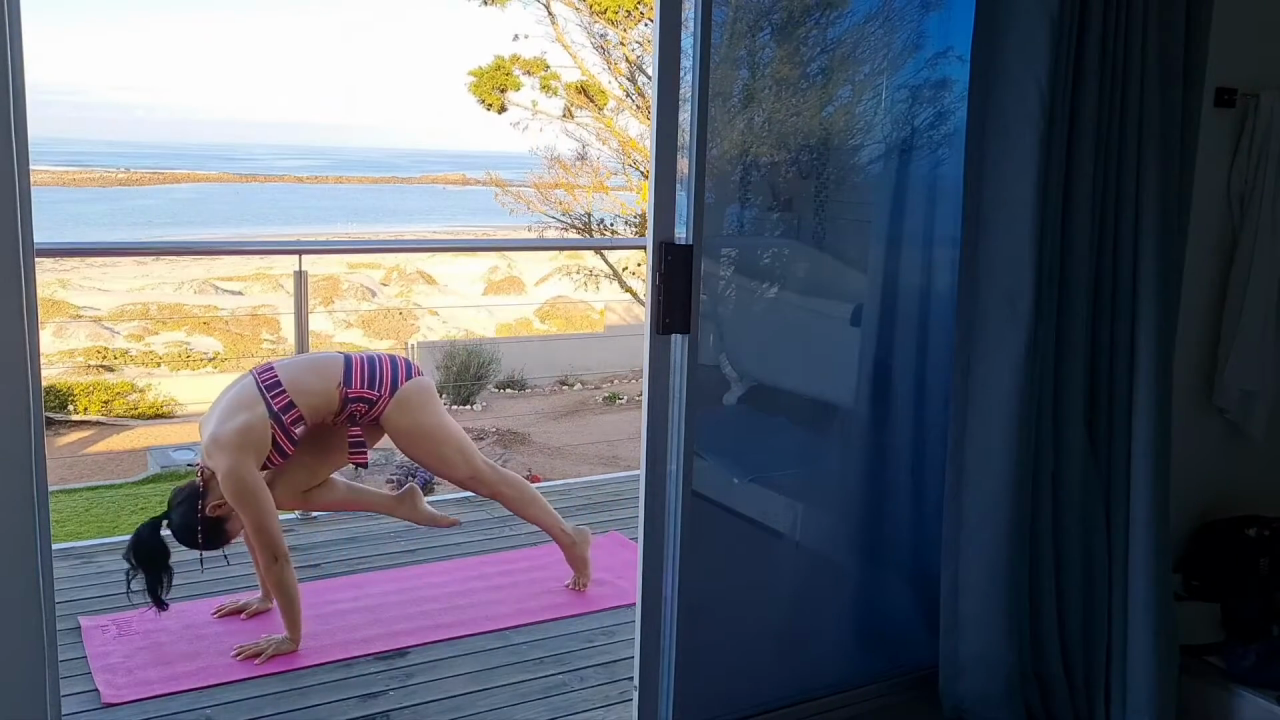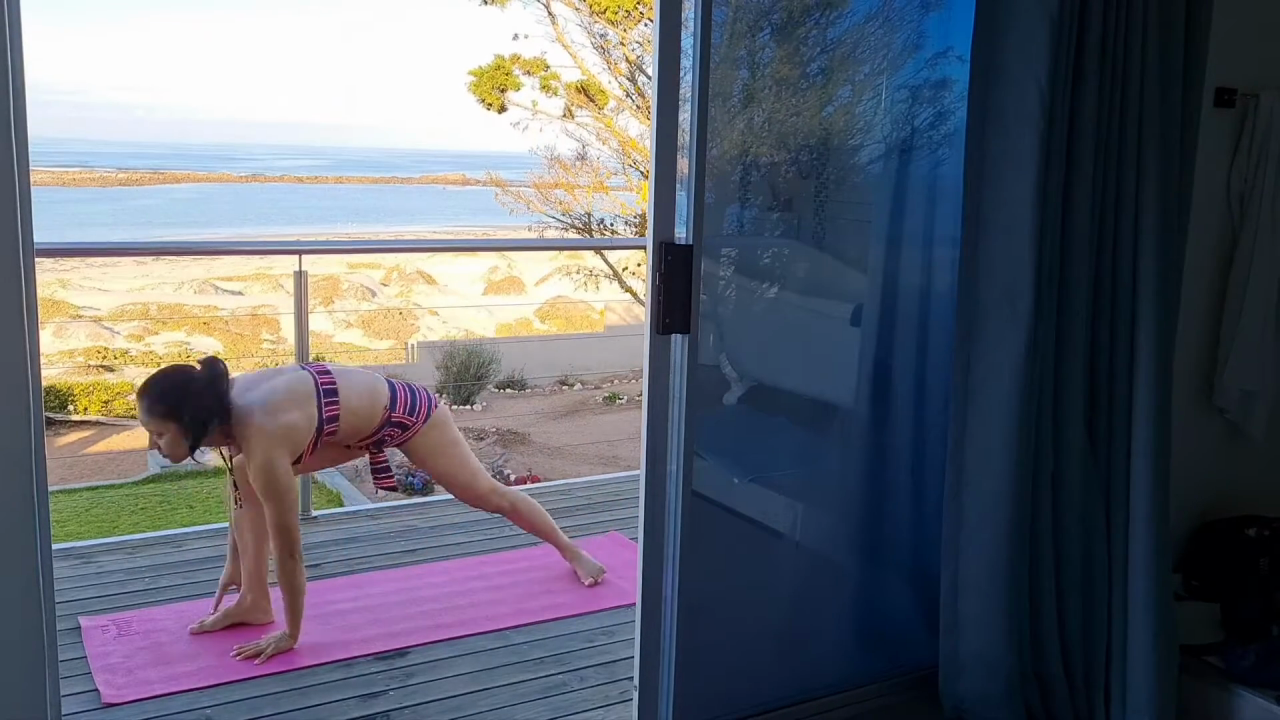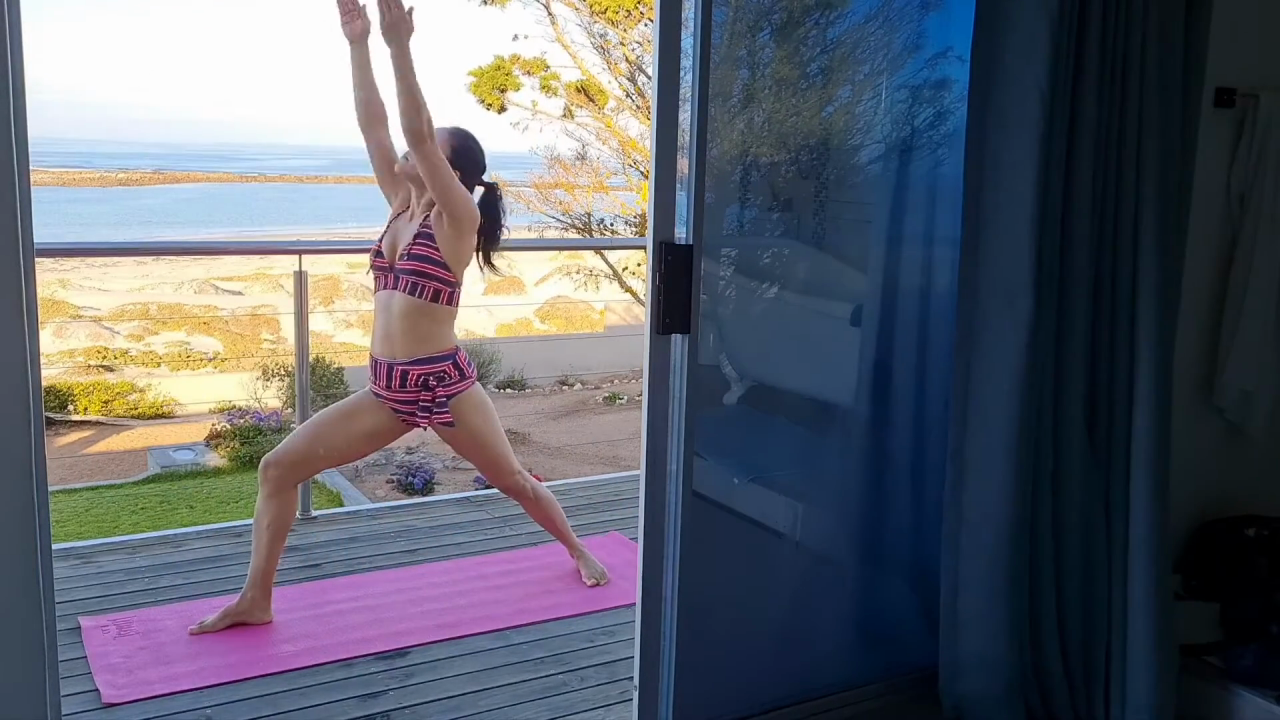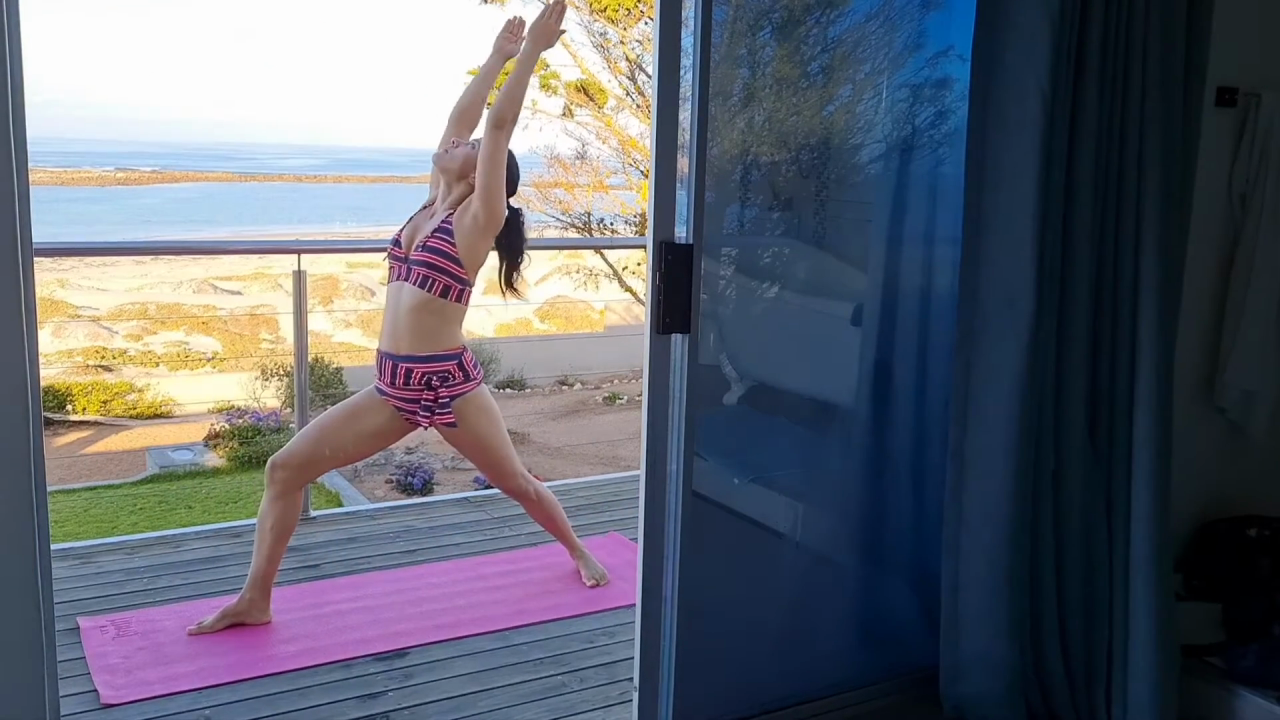
dt=0.5s
person 1, frame 1
left shoulder: (229, 463)
right shoulder: (216, 442)
left elbow: (274, 552)
right elbow: (254, 522)
left wrist: (292, 637)
right wrist: (266, 595)
left hip: (381, 386)
right hip: (362, 390)
left knee: (478, 475)
right knee: (284, 490)
left ankle: (570, 539)
right ankle: (401, 505)
person 1, frame 2
left shoulder: (261, 441)
right shoulder: (225, 406)
left elbow: (285, 539)
right elbow: (243, 490)
left wrist: (292, 632)
right wrist: (236, 567)
left hip: (406, 412)
right hip: (354, 433)
left knee: (485, 493)
right knee: (251, 500)
left ankle: (568, 547)
right ankle: (254, 601)
person 1, frame 3
left shoulder: (456, 223)
right shoulder: (404, 207)
left elbow: (423, 140)
right elbow: (377, 131)
left hip: (443, 386)
right hip: (387, 392)
left knee: (515, 482)
right knee: (277, 467)
left ankle: (578, 551)
right ankle: (256, 599)
person 1, frame 4
left shoulder: (482, 218)
right shoulder: (431, 206)
left elbow: (498, 127)
right elbow: (461, 118)
left wrist: (531, 54)
right wrist: (497, 57)
left hip: (449, 383)
right hip: (392, 387)
left knee: (516, 483)
right knee: (285, 469)
left ankle: (579, 552)
right ankle: (255, 599)
